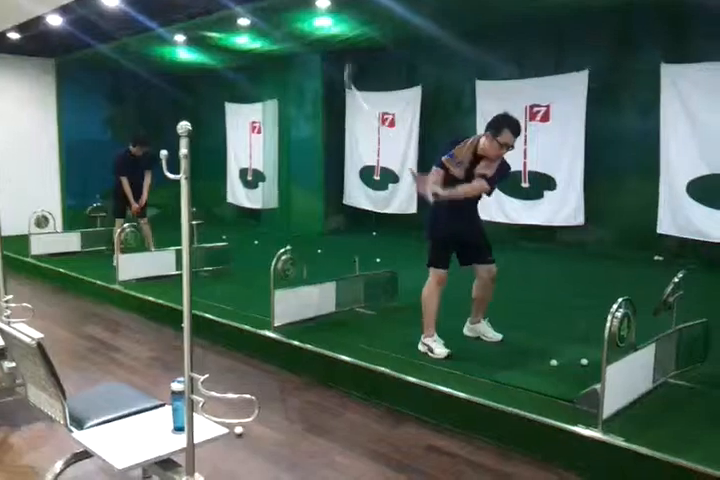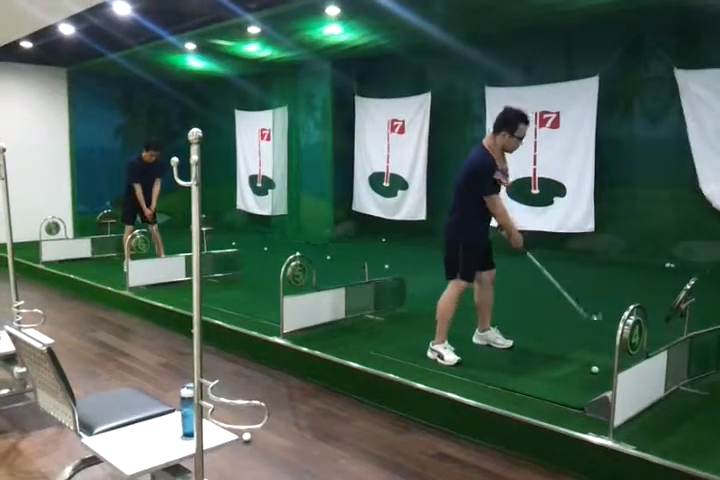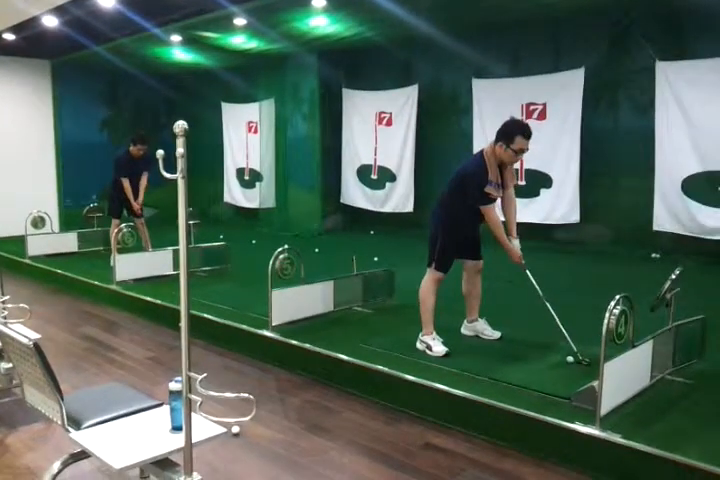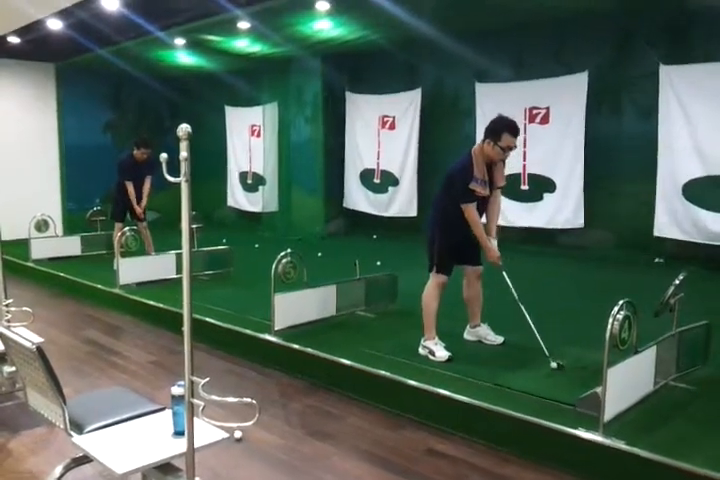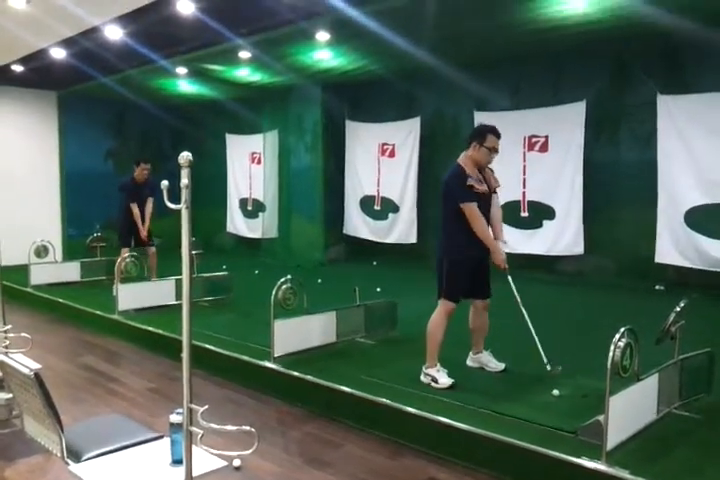
dt=1s
person 1, frame 1
left shoulder: (501, 167)
right shoulder: (457, 149)
left elbow: (474, 188)
right elbow: (435, 176)
left wrist: (444, 193)
right wrist: (432, 188)
left hip: (469, 222)
right hip: (442, 220)
left knee: (488, 272)
right knee: (438, 275)
left ankle: (476, 322)
right ankle: (428, 337)
person 1, frame 2
left shoulder: (495, 155)
right shoulder: (484, 163)
left elbow: (495, 197)
right elbow: (494, 205)
left wrist: (507, 227)
right wrist: (514, 232)
left hip: (478, 230)
right hip: (461, 231)
left knee: (487, 277)
right knee: (459, 284)
left ankle: (484, 331)
right ankle: (438, 344)
person 1, frame 3
left shoulder: (504, 161)
right shoulder: (476, 171)
left elbow: (508, 194)
right elbow: (490, 214)
left wrist: (513, 236)
right wrist: (509, 249)
left hip: (469, 222)
right hip: (447, 222)
left knee: (475, 267)
right knee: (435, 274)
left ankle: (472, 321)
right ankle: (426, 335)
person 1, frame 4
left shoulder: (497, 162)
right shoulder: (463, 170)
left elbow: (495, 197)
right elbow: (470, 213)
left wrist: (492, 236)
right wrist: (487, 248)
left hip: (467, 227)
right hip: (444, 226)
left knee: (474, 272)
right knee: (439, 278)
left ankle: (475, 327)
right ankle: (429, 340)
person 1, frame 5
left shoulder: (486, 174)
right shoulder: (457, 176)
left elbow: (494, 207)
right elbow: (473, 216)
left wrist: (499, 242)
right wrist: (494, 248)
left hip: (478, 251)
right hip: (454, 252)
left knee: (482, 302)
right knee: (447, 305)
left ankle: (477, 354)
right ankle: (430, 367)
person 2, frame 1
left shoulder: (147, 156)
right shoulder: (121, 158)
left elbow: (147, 176)
right elbow: (124, 181)
left wrist: (145, 195)
right wrist: (132, 203)
left hip: (138, 192)
right hip: (121, 193)
left knee: (144, 221)
right knee: (119, 222)
left ankle: (152, 249)
person 2, frame 2
left shoulder: (159, 164)
right shoulder: (134, 164)
left elbow: (157, 184)
right elbow: (137, 188)
left wrist: (153, 204)
right wrist: (144, 208)
left hip: (148, 199)
right hip: (131, 199)
left knee: (154, 227)
right knee: (129, 228)
left ankle: (162, 256)
person 2, frame 3
left shoulder: (146, 158)
right shoulder: (121, 159)
left elbow: (144, 178)
right elbow: (125, 182)
left wrist: (140, 199)
right wrist: (132, 203)
left hip: (135, 193)
right hip: (118, 193)
left knee: (140, 221)
right knee: (116, 222)
left ankle: (149, 250)
right ankle: (114, 254)
person 2, frame 4
left shoulder: (149, 162)
right shoulder: (125, 163)
left elbow: (147, 182)
right elbow: (129, 186)
left wrist: (144, 202)
right wrist: (135, 206)
left hip: (138, 197)
right hip: (121, 197)
left knee: (143, 225)
right knee: (119, 226)
left ankle: (151, 254)
person 2, frame 5
left shoulder: (151, 184)
right shoulder: (127, 185)
left elbow: (149, 204)
right elbow: (134, 208)
left wrist: (146, 226)
right wrist: (141, 229)
left hip: (143, 223)
right hip: (127, 222)
left knee: (152, 251)
right knee: (125, 253)
left ankle: (154, 280)
right ankle: (117, 283)
